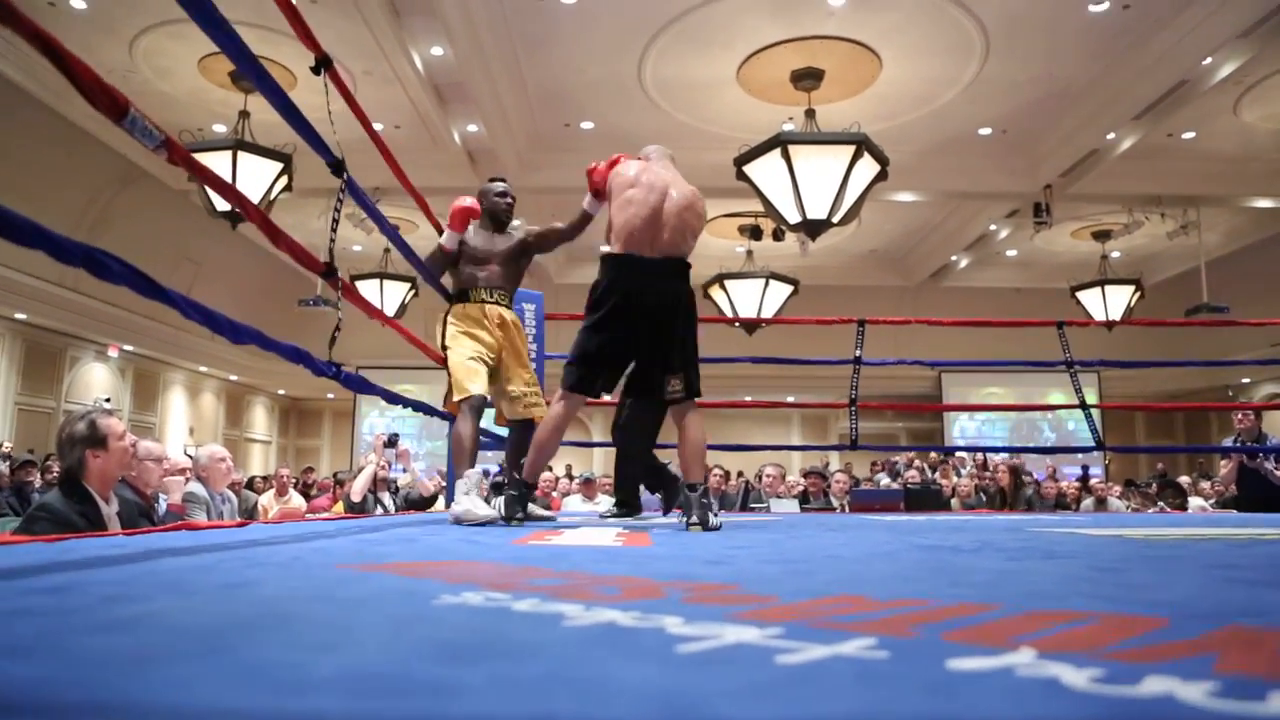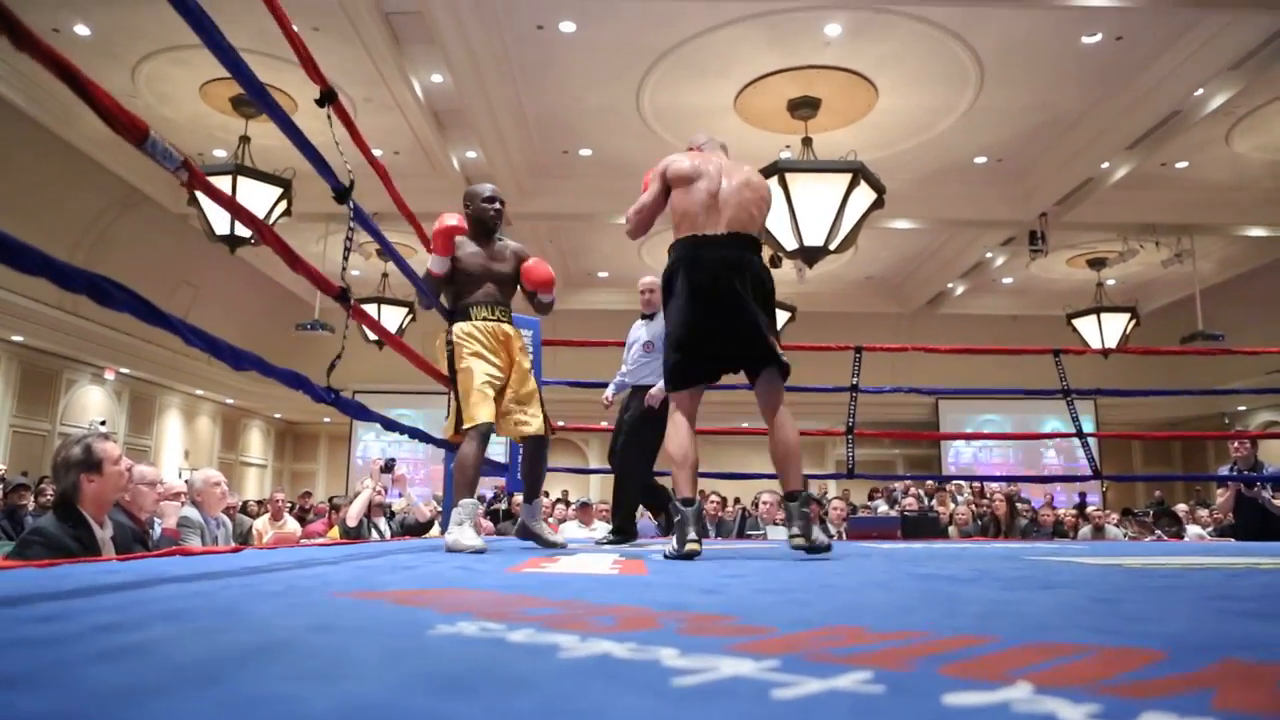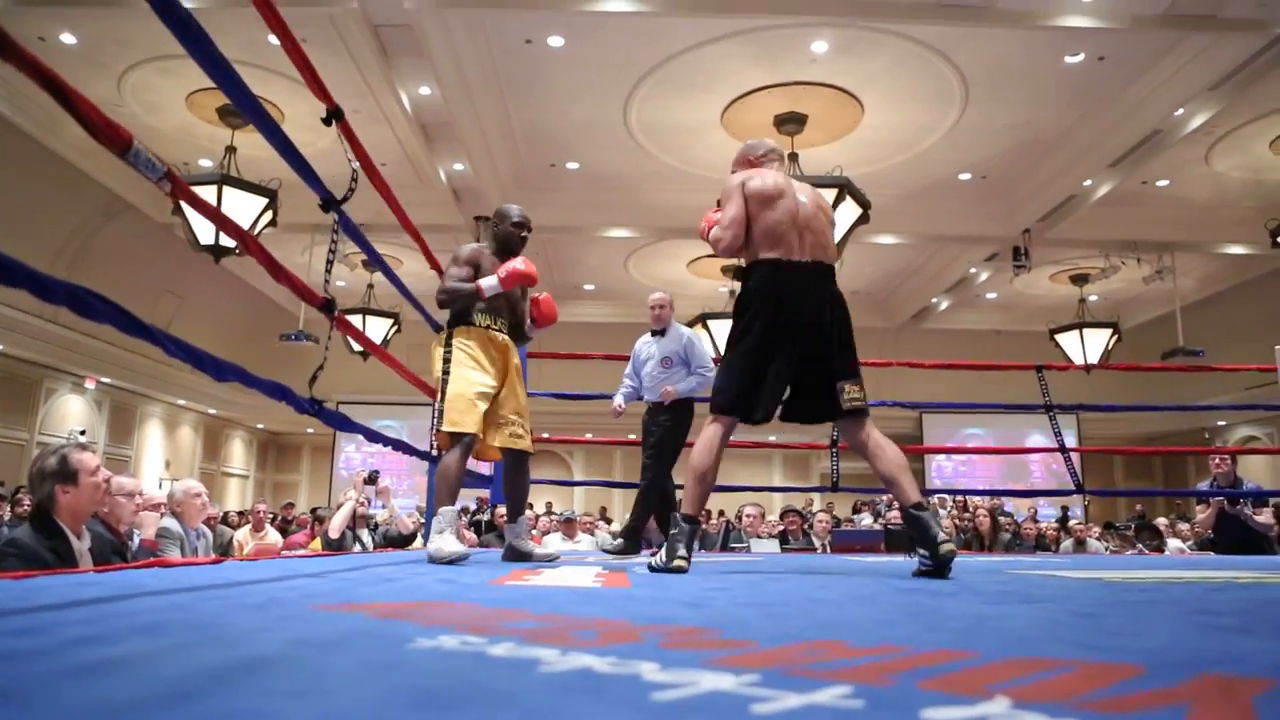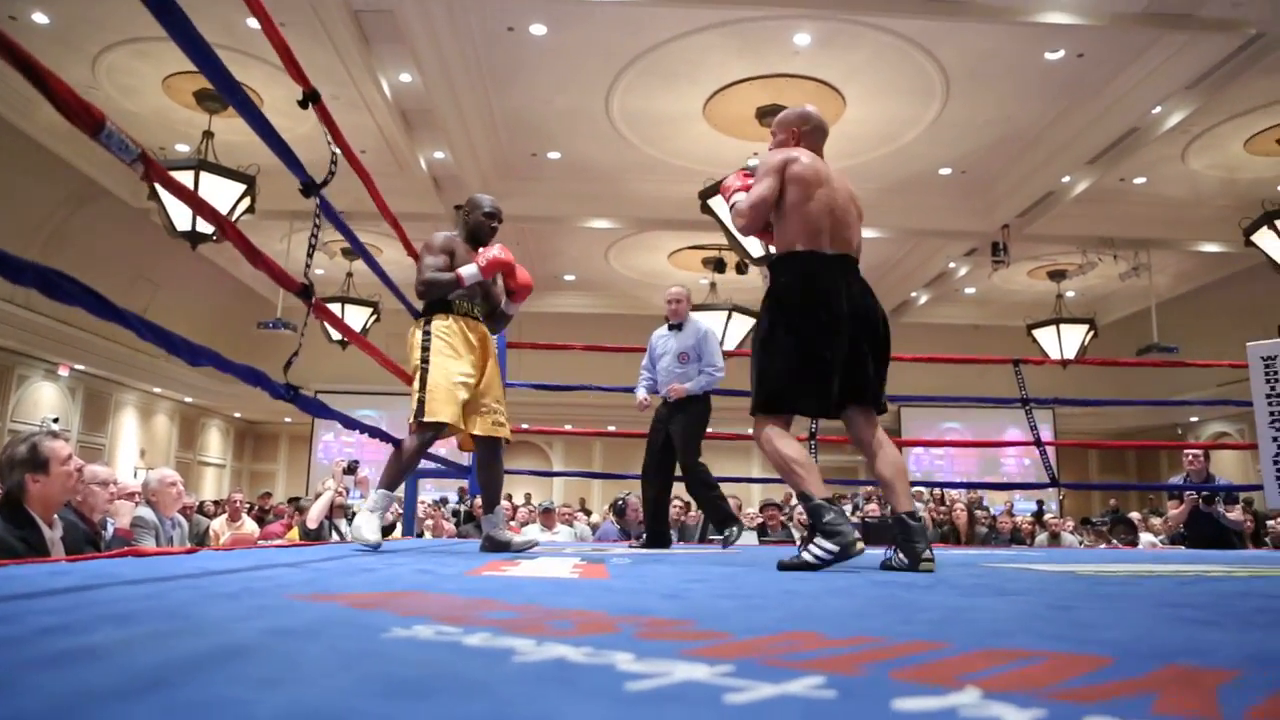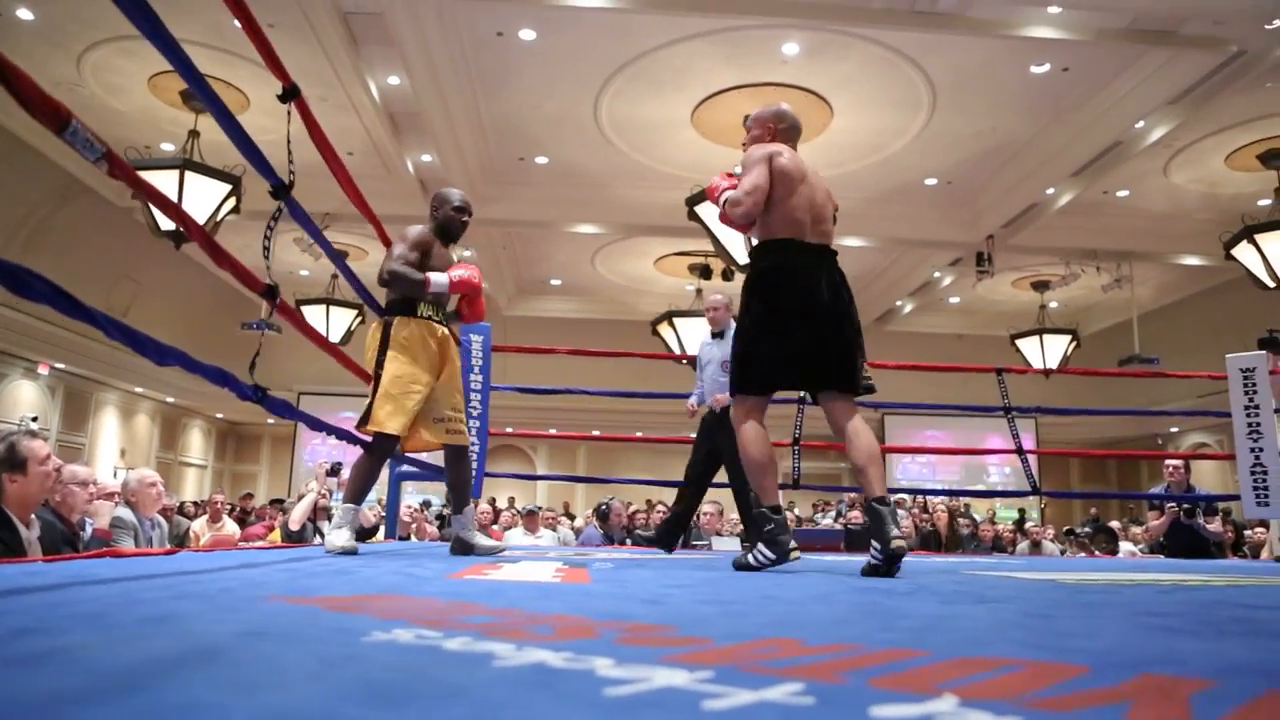
dt=0.3s
person 1, frame 1
left shoulder: (626, 172)
right shoulder: (695, 201)
left elbow: (612, 237)
left hip: (619, 284)
right hip: (672, 292)
left knee: (567, 400)
right knee: (685, 408)
left ankle: (518, 496)
right ankle: (697, 506)
person 1, frame 2
left shoulder: (677, 164)
right shoulder: (757, 183)
left elbow: (635, 225)
left wrist: (661, 192)
left hip: (692, 273)
right hip: (743, 275)
left knee: (683, 408)
right knee: (773, 402)
left ankle: (687, 524)
right ankle: (800, 515)
person 1, frame 3
left shoulder: (744, 182)
right shoulder: (817, 200)
left elbow: (730, 245)
left wrist: (713, 230)
left hip: (769, 299)
right hip: (823, 301)
left knee: (718, 424)
right knee: (859, 428)
left ankle: (680, 541)
right ankle: (927, 528)
person 1, frame 4
left shoulder: (781, 161)
right shoulder: (845, 189)
left elbow: (749, 222)
left wrist: (736, 193)
left hip: (800, 291)
right hip: (852, 294)
left knee: (770, 422)
right knee: (864, 425)
left ankle: (830, 523)
right ankle: (911, 535)
person 1, frame 5
left shoulder: (763, 154)
right shoulder: (818, 183)
left elbow: (744, 214)
left wrist: (723, 193)
left hip: (779, 279)
right hip: (827, 282)
left knee: (747, 410)
right knee: (842, 409)
left ankle: (774, 530)
right ankle: (883, 523)
person 2, frame 1
left shoulder: (523, 237)
right shoulder: (463, 235)
left elbow: (568, 232)
right elbow: (429, 273)
left wrist: (595, 199)
right wrist: (451, 234)
left hip: (507, 325)
right hip: (468, 322)
left knee: (526, 414)
right knee: (471, 401)
right ankle: (466, 497)
person 2, frame 2
left shoulder: (515, 252)
right shoulder: (453, 245)
left elbow: (544, 307)
left wrist: (545, 291)
right wrist: (438, 257)
left hip: (510, 340)
right hip: (469, 339)
left knee: (536, 432)
right knee: (477, 428)
left ankle: (531, 520)
right ankle: (460, 525)
person 2, frame 3
left shoulder: (519, 275)
right shoulder: (470, 255)
right elbow: (444, 296)
left wrist: (536, 323)
right wrist: (496, 284)
left hip: (504, 355)
right hip: (468, 345)
left knee: (518, 448)
right knee: (462, 437)
left ankle: (517, 540)
right ankle: (442, 533)
person 2, frame 4
left shoulder: (486, 261)
right shoulder: (443, 242)
left elbow: (496, 322)
right elbow: (424, 286)
left wrist: (514, 298)
right wrist: (477, 272)
left hip: (480, 343)
right hip: (444, 335)
left knee: (490, 438)
right knee: (429, 425)
left ankle: (495, 530)
right ankle: (371, 514)
person 2, frame 5
left shoulder: (449, 261)
right shoulder: (416, 237)
right elbow: (388, 275)
left wrist: (463, 314)
right wrist: (445, 282)
left hip: (440, 345)
right hip: (405, 336)
left knee: (457, 441)
right knee: (384, 436)
left ankle: (464, 532)
right ankle: (341, 525)
person 3, frame 1
right shoulder: (639, 319)
left elbow: (682, 350)
right elbow: (626, 355)
left wrist: (667, 383)
left hip: (656, 384)
right hip: (638, 378)
left knee: (630, 436)
left ankle: (627, 502)
right ankle: (669, 485)
person 3, frame 2
right shoulder: (636, 327)
left wrist: (661, 389)
right wrist: (612, 389)
left hip: (654, 398)
right hip: (635, 395)
left knee: (629, 461)
right knee: (618, 457)
left ankle: (624, 529)
right ankle: (664, 507)
person 3, frame 3
left shoulder: (686, 337)
right shoulder: (642, 344)
left elbow: (706, 372)
right elbow: (632, 380)
left wrist: (678, 390)
right wrist: (620, 398)
left hip: (677, 411)
right hip: (653, 412)
left knee: (653, 472)
right knee: (657, 475)
left ankle: (632, 538)
person 3, frame 4
left shoulder: (702, 332)
right shoulder: (657, 336)
left elbow: (715, 372)
right elbow: (647, 372)
left wrist: (686, 388)
right wrist: (642, 392)
left hip: (693, 405)
right hip: (667, 407)
left knee: (690, 464)
right knee: (654, 468)
left ankle: (728, 523)
right ankle: (656, 534)
person 3, frame 5
right shoulder: (706, 345)
left wrist: (730, 397)
right wrist: (694, 399)
right hip: (713, 417)
left knee: (740, 479)
right knee: (695, 475)
left ankle: (758, 539)
right ankle: (667, 534)
